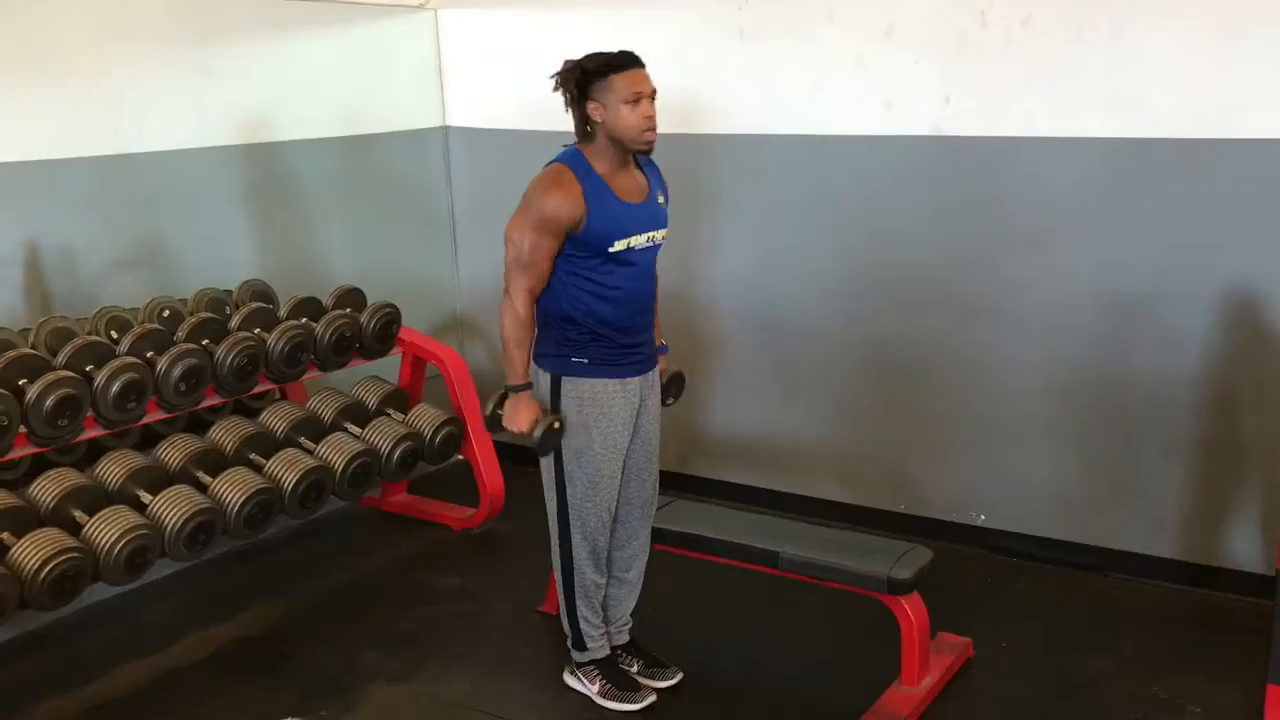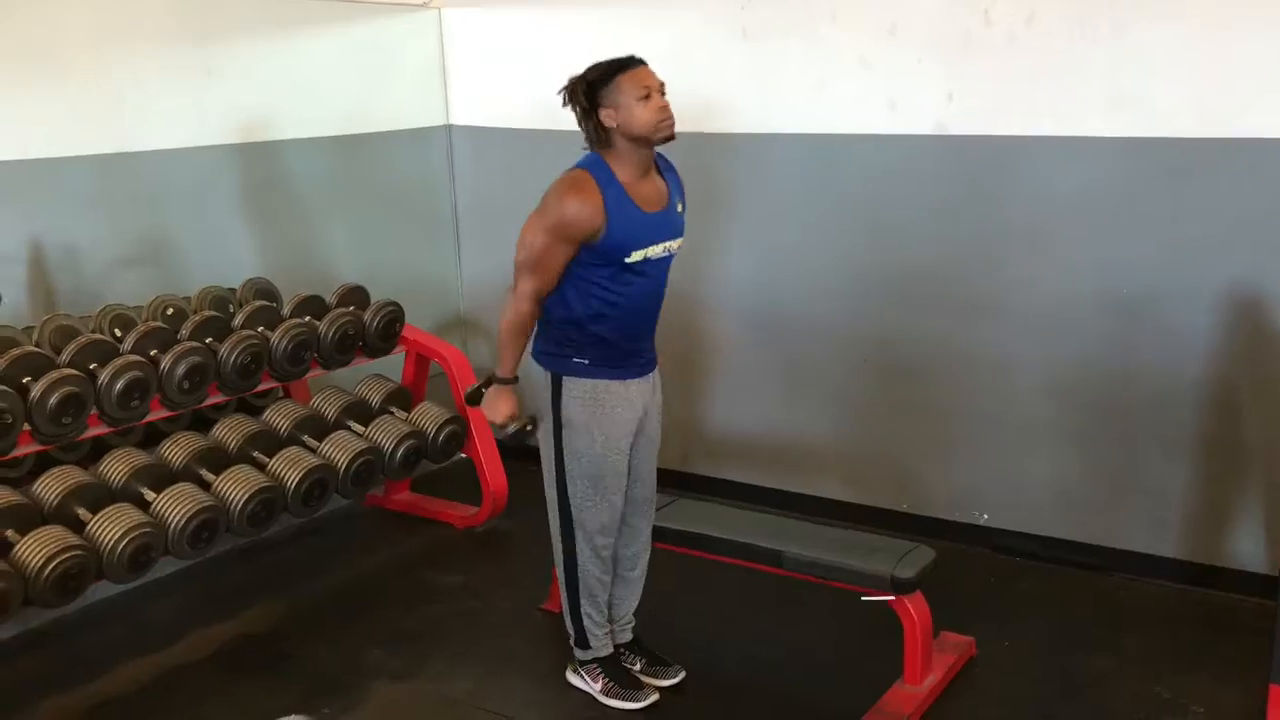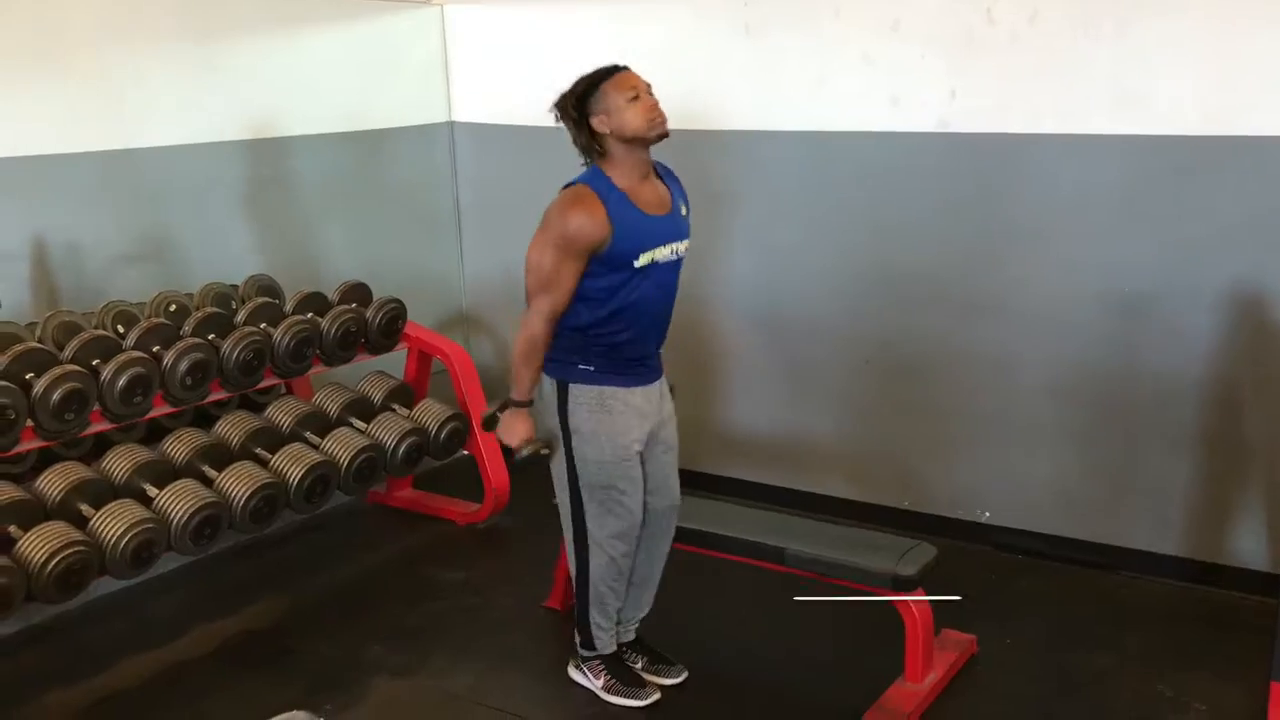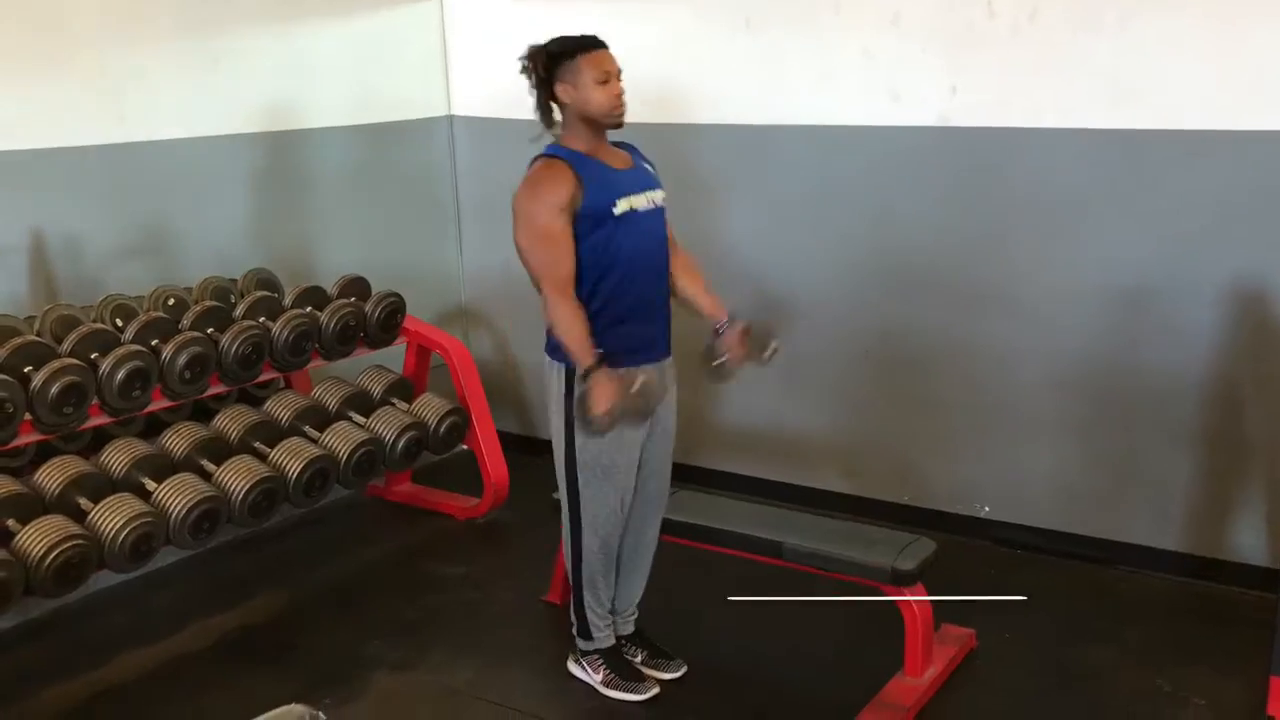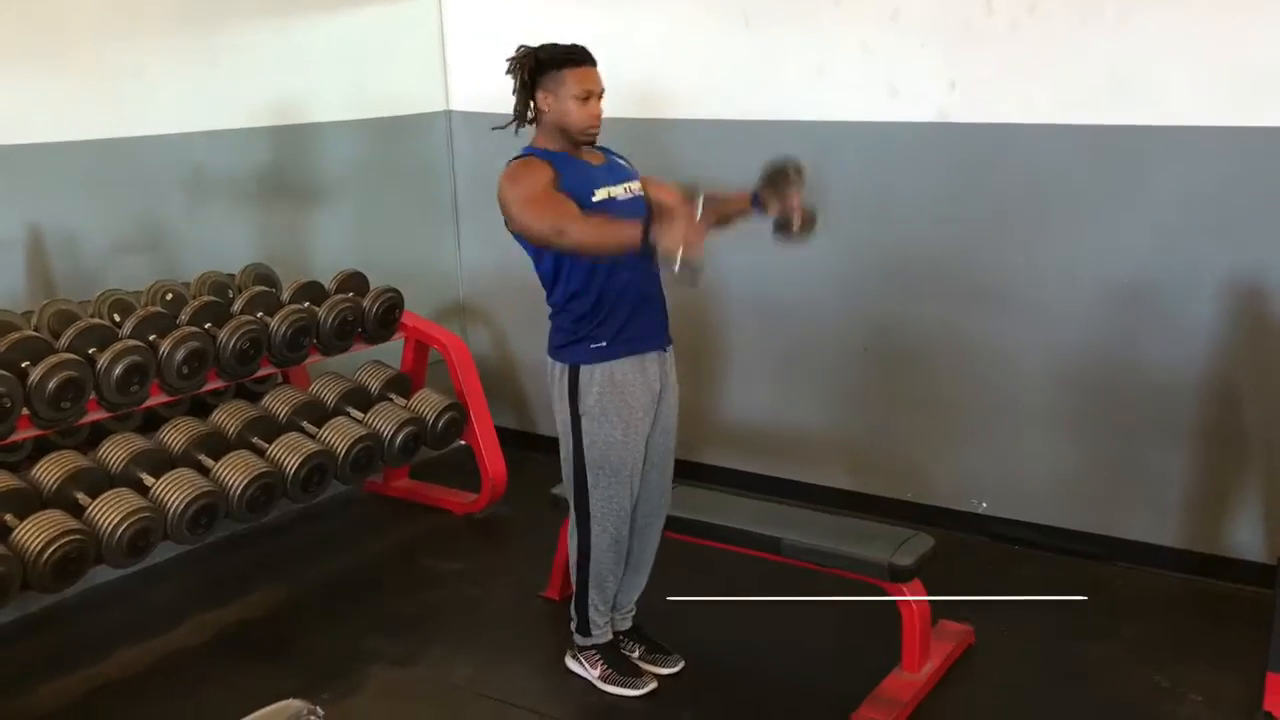
dt=0.2s
person 1, frame 1
left shoulder: (650, 176)
right shoulder: (559, 189)
right elbow: (519, 296)
left wrist: (657, 346)
right wrist: (519, 390)
left hip: (638, 375)
right hip: (580, 382)
left knee: (634, 515)
right knee: (586, 521)
left ankle: (619, 637)
right ankle: (586, 656)
person 1, frame 2
left shoulder: (668, 180)
right shoulder: (580, 197)
right elbow: (526, 293)
right wrist: (502, 383)
left hip: (640, 374)
right hip: (581, 381)
left knee: (636, 513)
right knee: (591, 521)
left ankle: (622, 634)
right ankle: (590, 655)
person 1, frame 3
left shoulder: (671, 188)
right shoulder: (583, 210)
right elbow: (541, 314)
right wrist: (519, 404)
left hip: (649, 383)
right hip: (589, 391)
left knee: (660, 514)
right knee: (610, 525)
left ankle: (626, 634)
right ankle: (594, 654)
person 1, frame 4
left shoulder: (636, 162)
right shoulder: (549, 180)
left elbow: (669, 255)
right elbow: (555, 288)
left wrist: (722, 320)
right wrist: (592, 371)
left hip: (655, 363)
right hip: (598, 369)
left knee: (644, 507)
right knee: (599, 514)
left ankle: (622, 627)
right ankle: (591, 646)
person 1, frame 5
left shoulder: (612, 163)
right shoulder: (526, 178)
left elbow: (688, 209)
right elbow: (570, 231)
left wrist: (754, 200)
right wrist: (651, 231)
left hip: (652, 351)
right hip: (594, 366)
left knee: (649, 502)
right knee: (604, 508)
left ankle: (621, 622)
right ankle: (590, 641)
